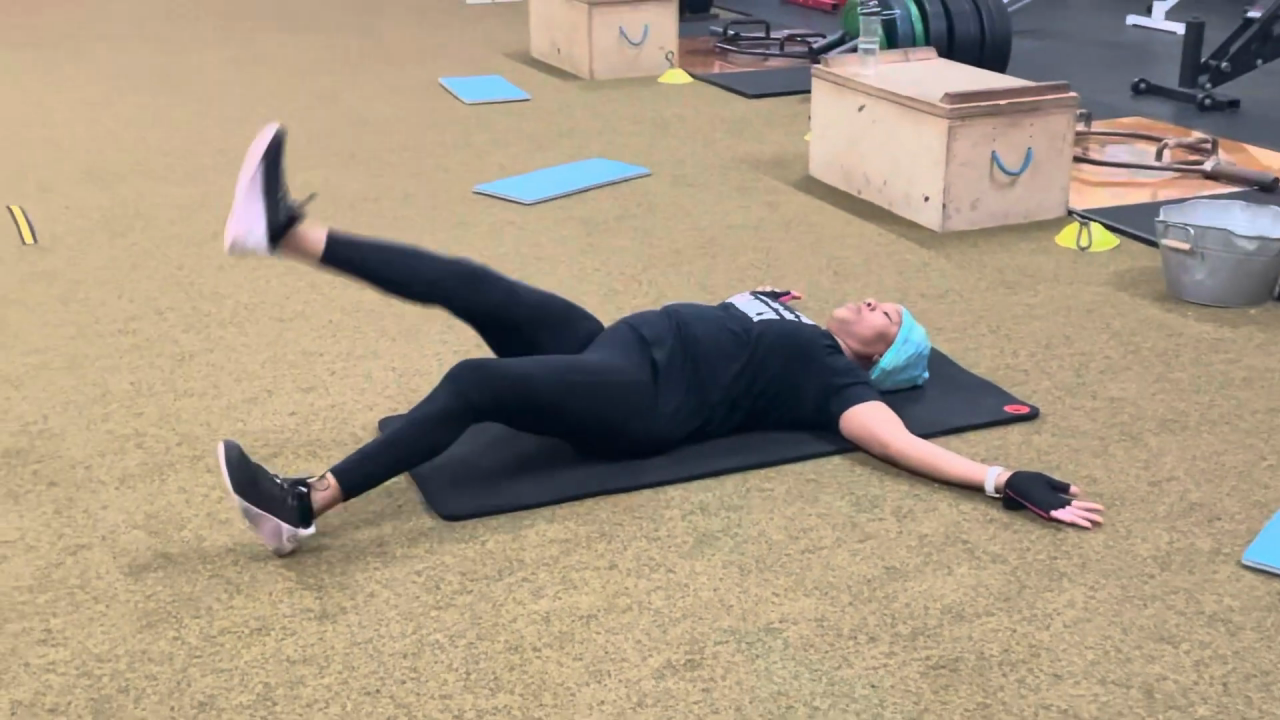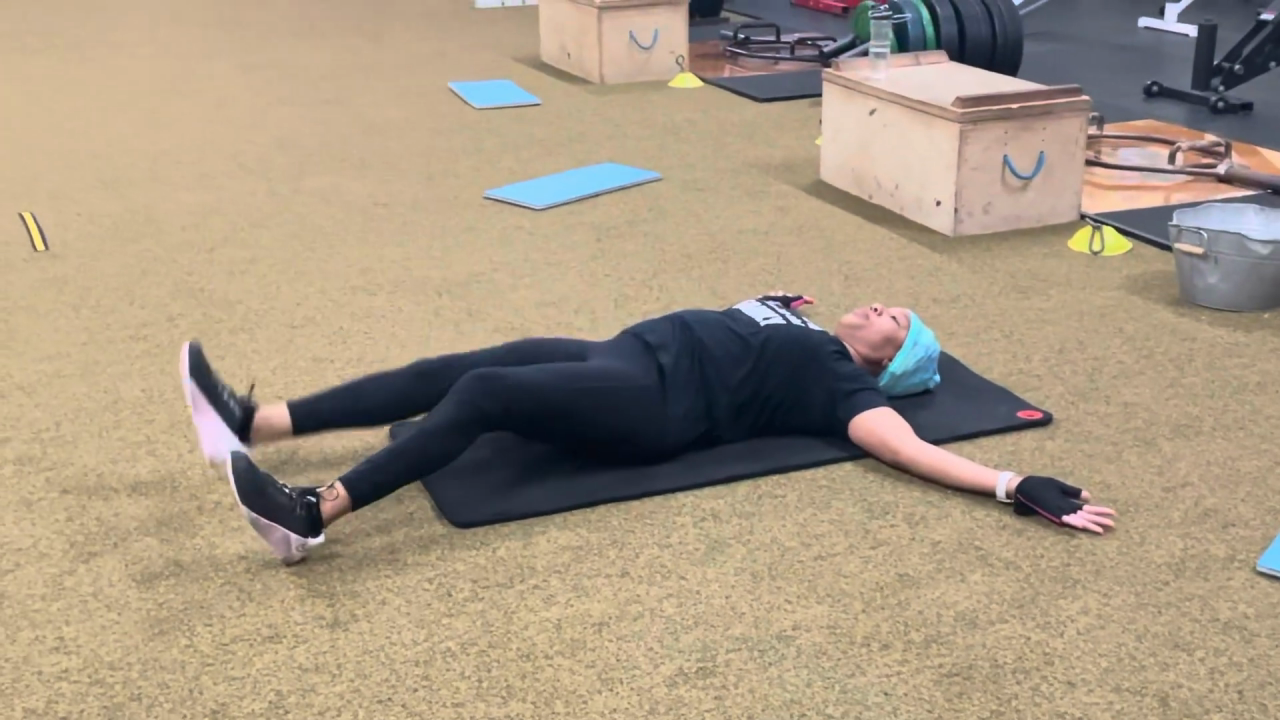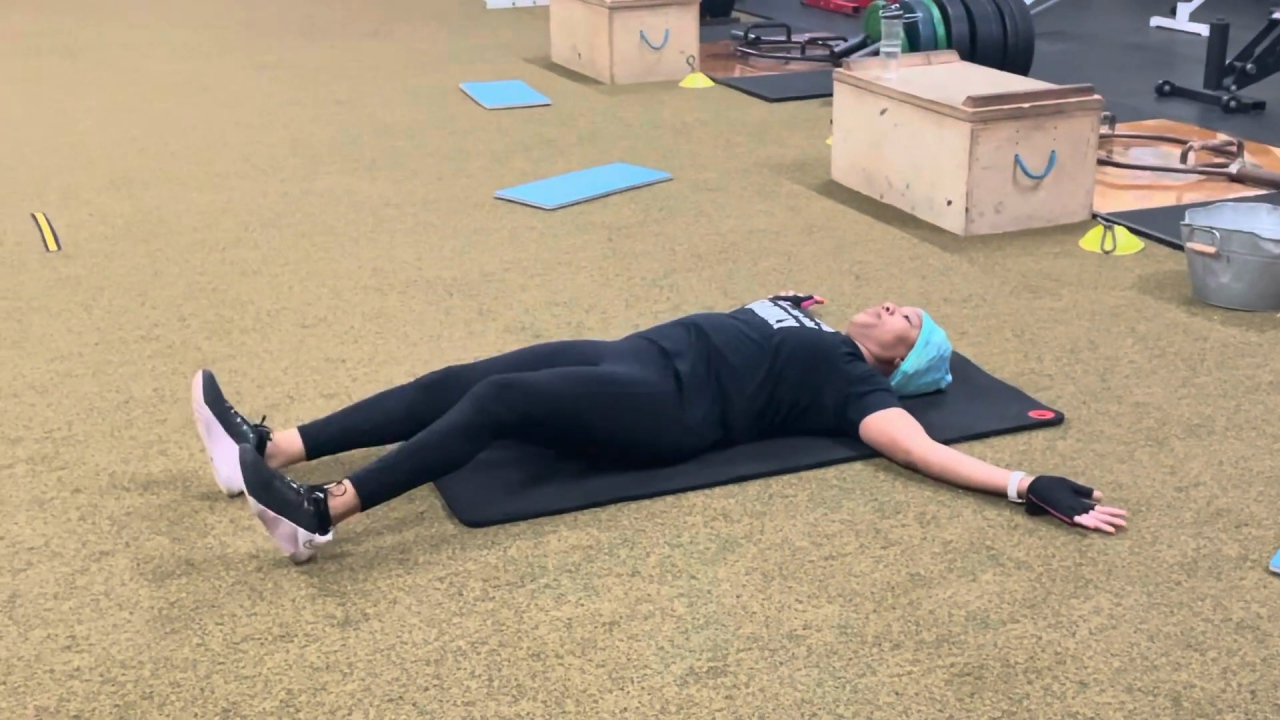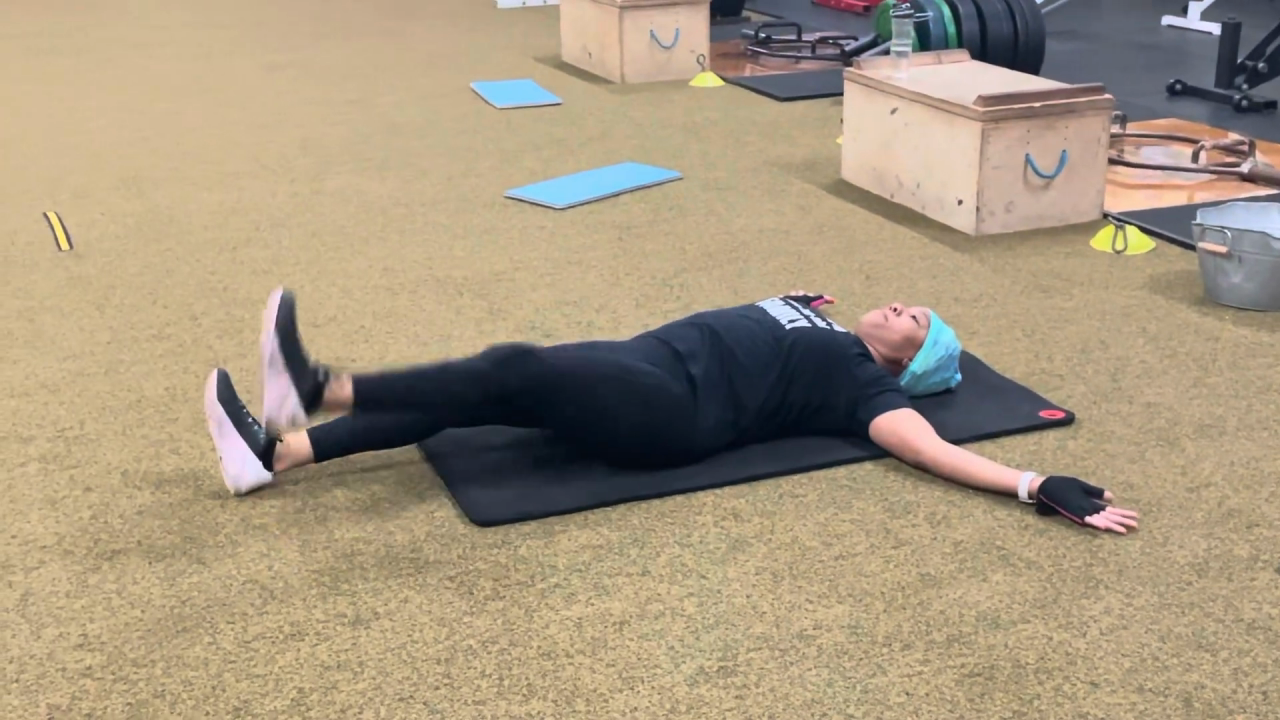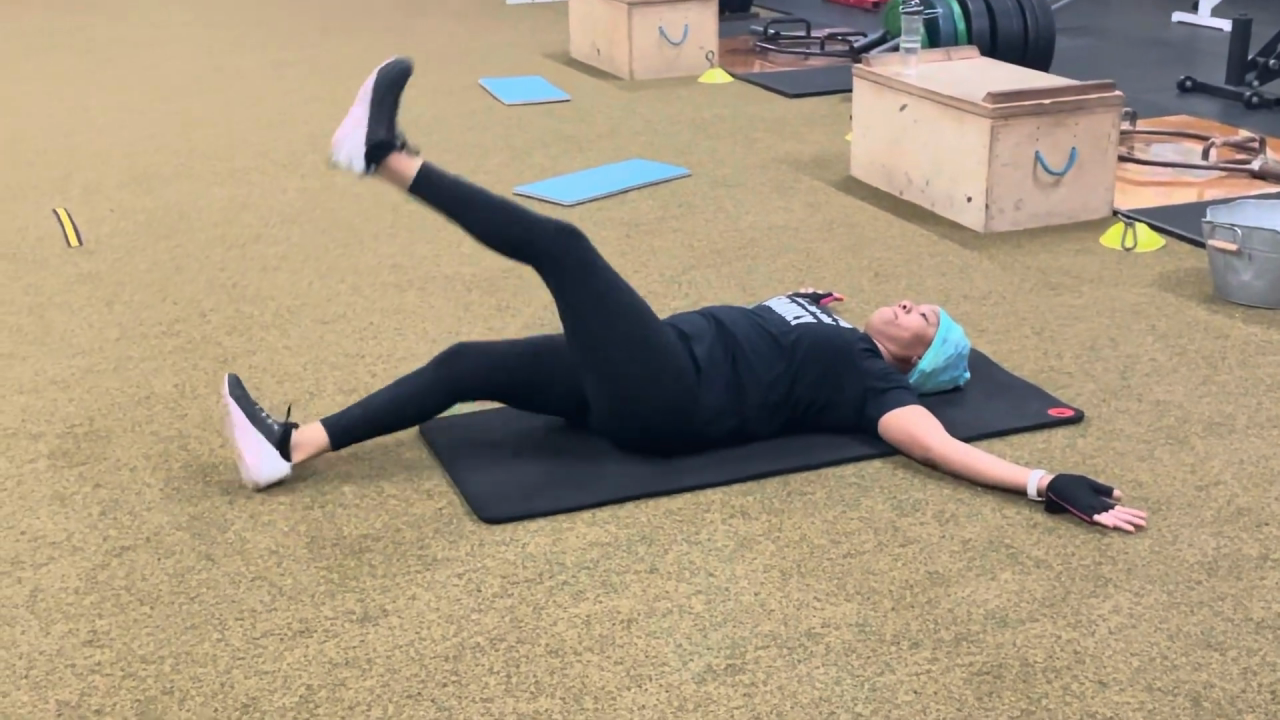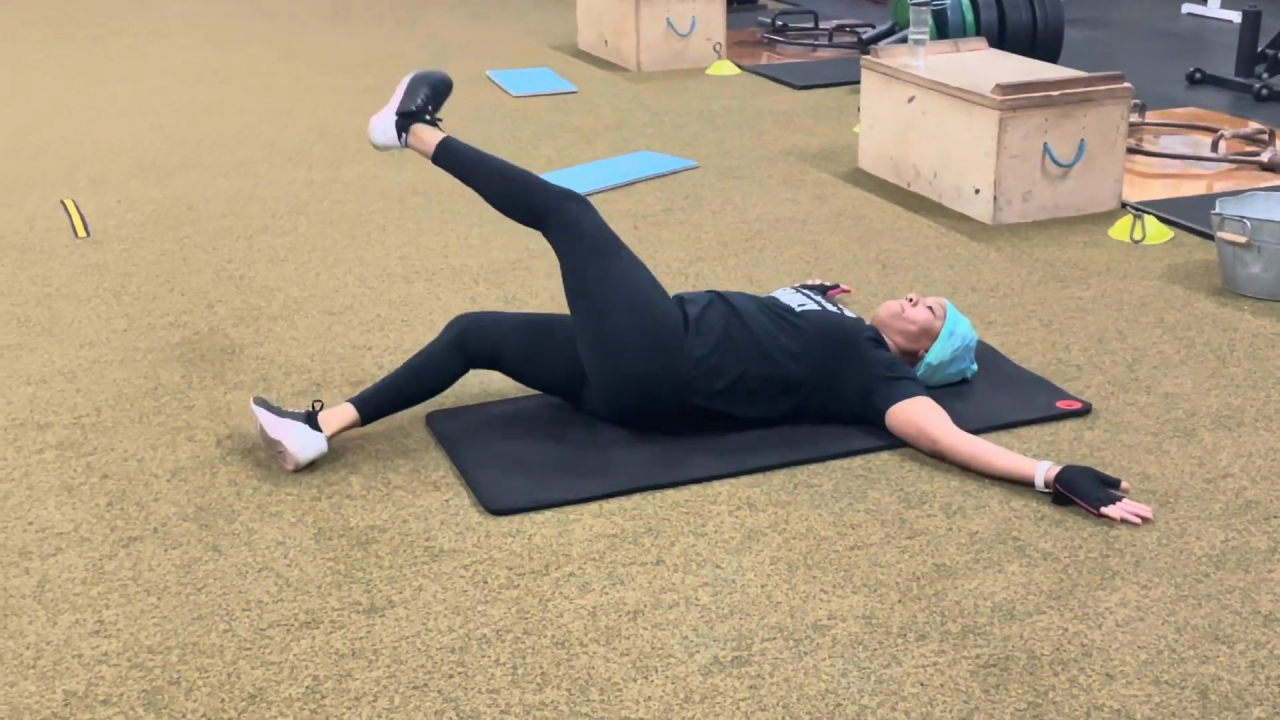
dt=0.3s
person 1, frame 1
left shoulder: (839, 381)
right shoulder: (799, 329)
left elbow: (909, 447)
left wrist: (1010, 482)
right wrist: (760, 301)
left hip: (643, 400)
right hip: (618, 347)
left knee: (473, 383)
right knee: (472, 290)
left ankle: (303, 506)
right ankle: (287, 228)
person 1, frame 2
left shoulder: (843, 384)
right shoulder: (804, 331)
left elbow: (913, 452)
left wrist: (1020, 489)
right wrist: (773, 301)
left hip: (650, 404)
right hip: (623, 355)
left knee: (480, 394)
right knee: (441, 375)
left ankle: (310, 516)
right ankle: (252, 420)
person 1, frame 3
left shoulder: (854, 383)
right shoulder: (812, 332)
left elbow: (926, 451)
left wrist: (1032, 488)
right wrist: (780, 305)
left hip: (663, 406)
right hip: (634, 354)
left knee: (495, 401)
right knee: (454, 381)
left ankle: (321, 510)
right ankle: (263, 447)
person 1, frame 4
left shoulder: (864, 386)
right shoulder: (822, 330)
left elbow: (937, 449)
left wrist: (1042, 485)
right wrist: (785, 300)
left hip: (673, 416)
right hip: (643, 359)
left knee: (511, 371)
right knee: (467, 401)
left ankle: (319, 393)
right ankle: (280, 446)
person 1, frame 5
left shoulder: (877, 383)
right shoulder: (829, 331)
left elbow: (945, 448)
left wrist: (1053, 485)
right wrist: (798, 298)
left hip: (669, 403)
right hip: (646, 373)
left knee: (561, 243)
right knee: (465, 365)
left ankle: (385, 153)
right ankle: (287, 448)
person 1, frame 6
left shoulder: (878, 377)
right shoulder: (841, 331)
left elbow: (948, 439)
left wrist: (1055, 477)
right wrist: (806, 290)
left hip: (653, 379)
right hip: (647, 378)
left knee: (563, 207)
right knee: (472, 334)
left ankle: (416, 131)
right ankle: (319, 429)
